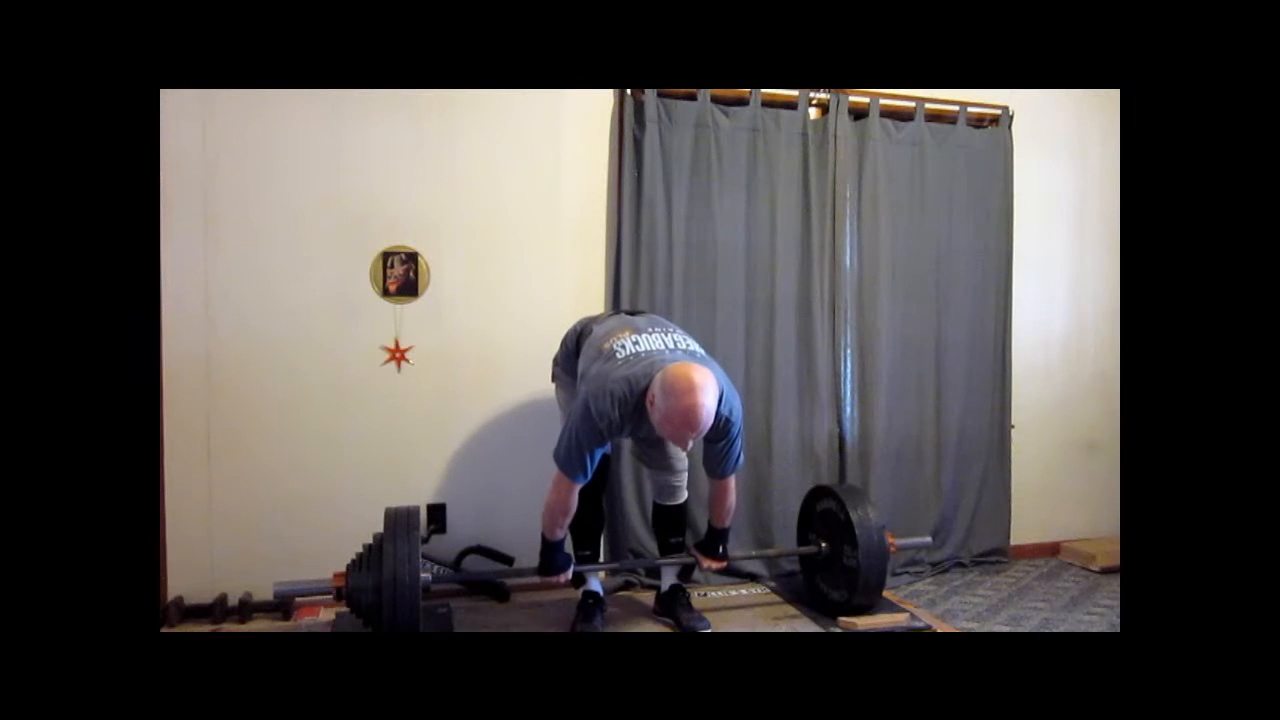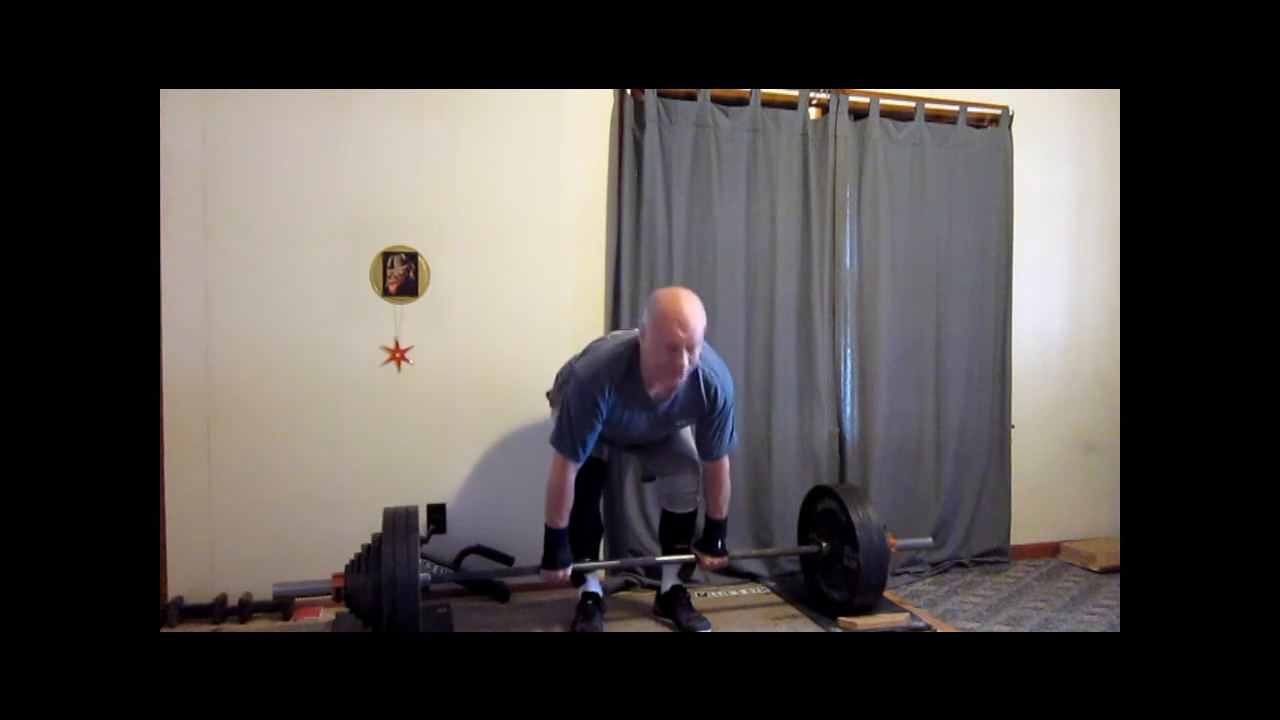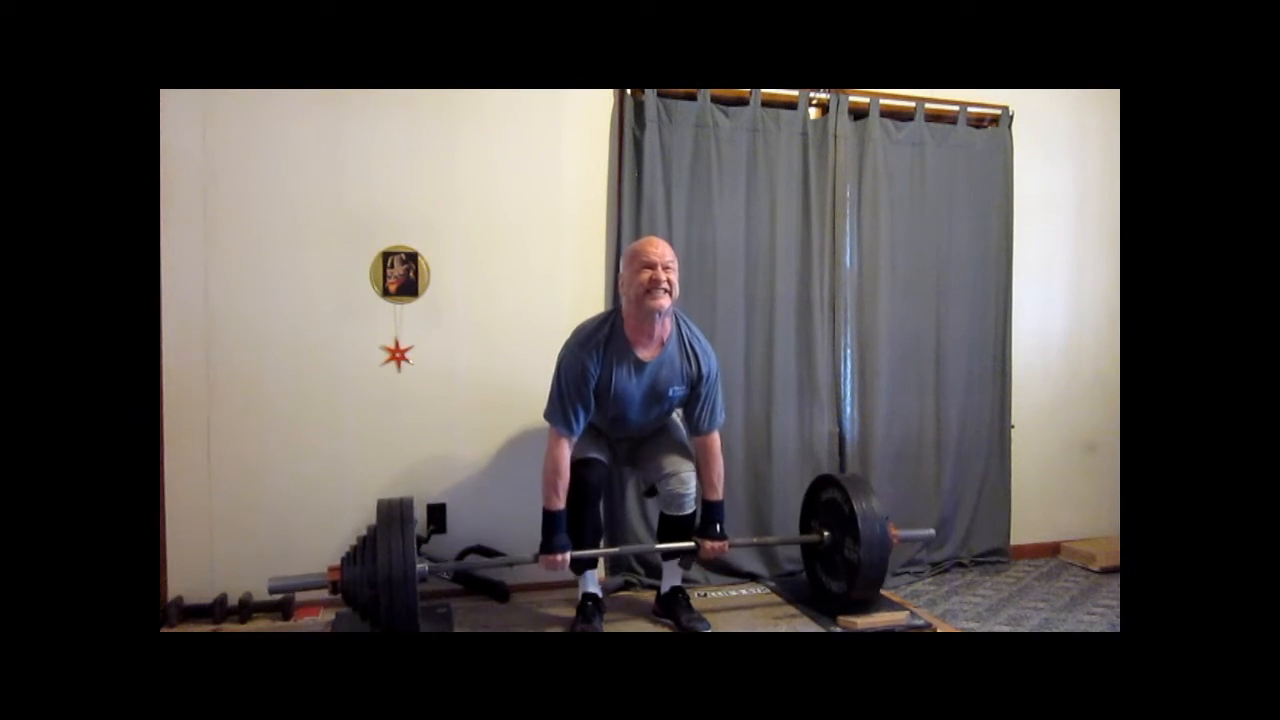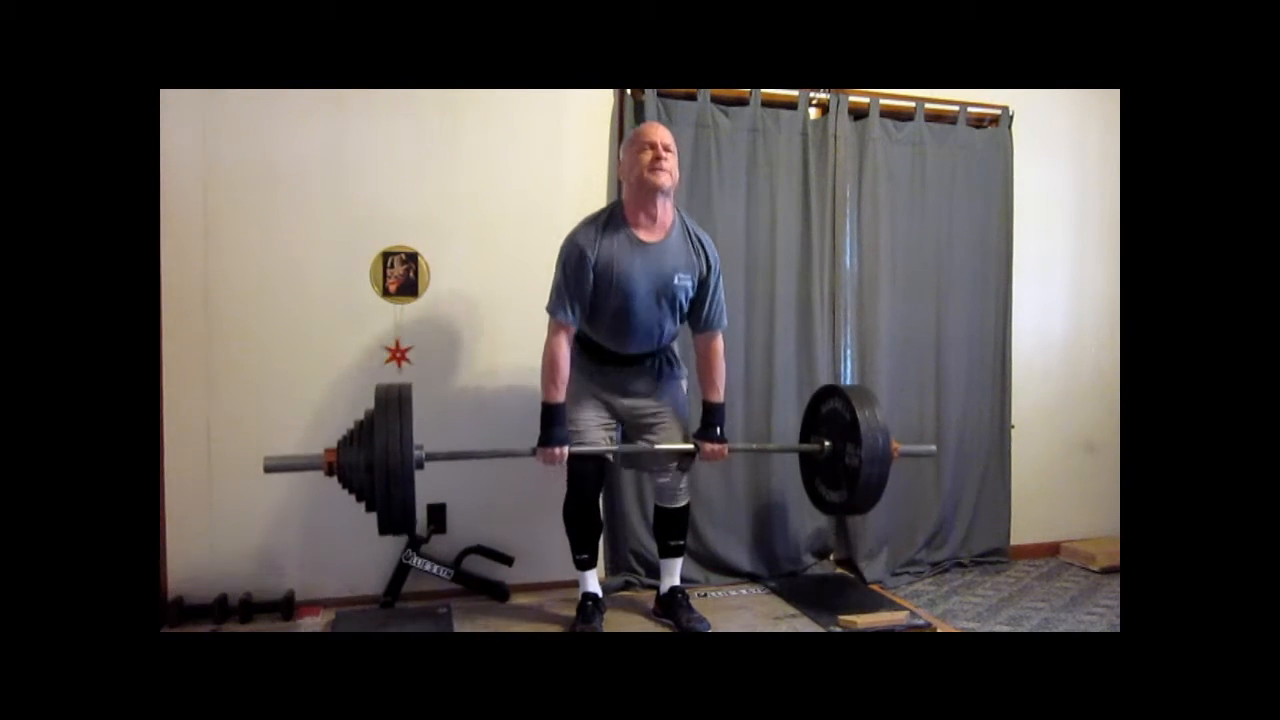
dt=1s
person 1, frame 1
left shoulder: (725, 404)
right shoulder: (604, 401)
left elbow: (723, 481)
right elbow: (566, 485)
left wrist: (715, 543)
right wrist: (552, 554)
left knee: (672, 476)
right knee: (589, 480)
left ankle: (671, 590)
right ankle: (590, 591)
person 1, frame 2
left shoulder: (715, 379)
right shoulder: (596, 373)
left elbow: (716, 464)
right elbow: (565, 466)
left wrist: (714, 537)
right wrist: (556, 548)
right hip: (589, 423)
left knee: (686, 480)
right knee: (585, 485)
left ankle: (671, 591)
right ankle: (589, 593)
person 1, frame 3
left shoulder: (696, 350)
right shoulder: (587, 346)
left elbow: (707, 439)
right elbow: (561, 441)
left wrist: (713, 521)
right wrist: (553, 532)
left hip: (655, 427)
right hip: (593, 430)
left knee: (682, 483)
right knee: (586, 483)
left ankle: (671, 593)
right ankle: (590, 597)
person 1, frame 4
left shoulder: (698, 247)
right shoulder: (589, 242)
left elbow: (709, 339)
right elbow: (560, 335)
left wrist: (714, 421)
right wrist: (553, 425)
left hip: (657, 374)
right hip: (592, 374)
left knee: (675, 480)
right knee: (585, 481)
left ankle: (670, 592)
right ankle: (590, 596)
